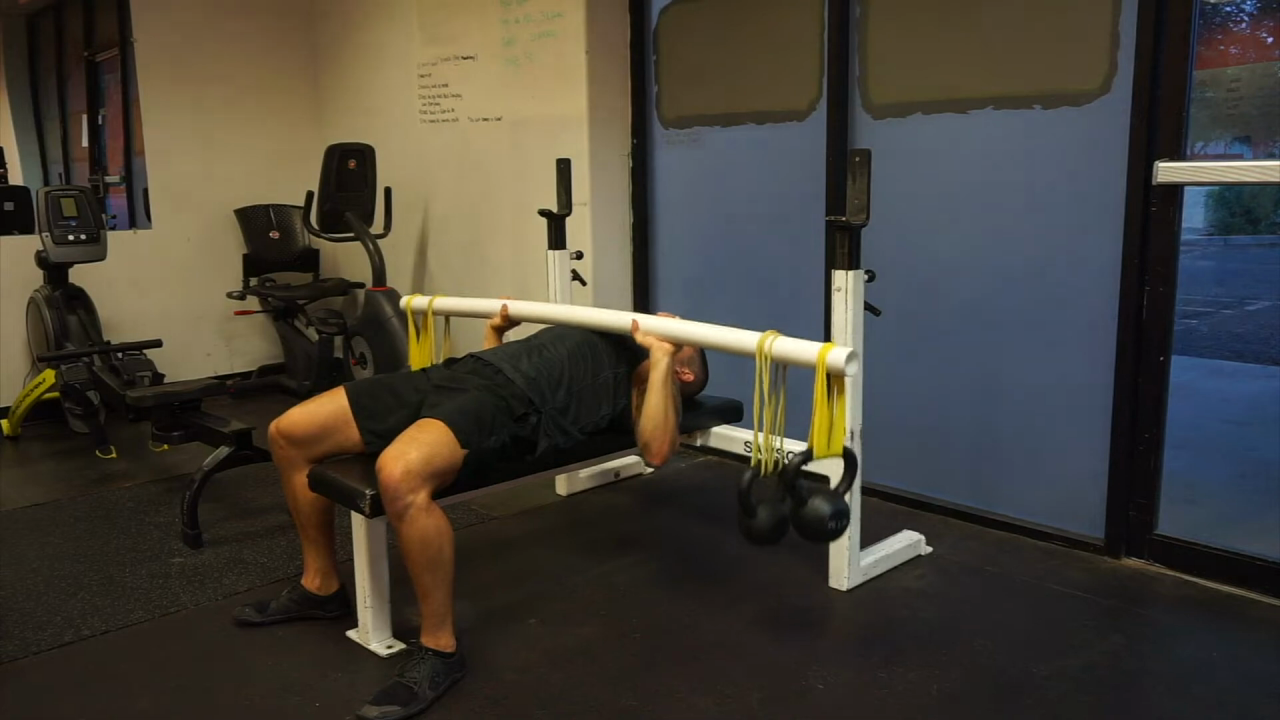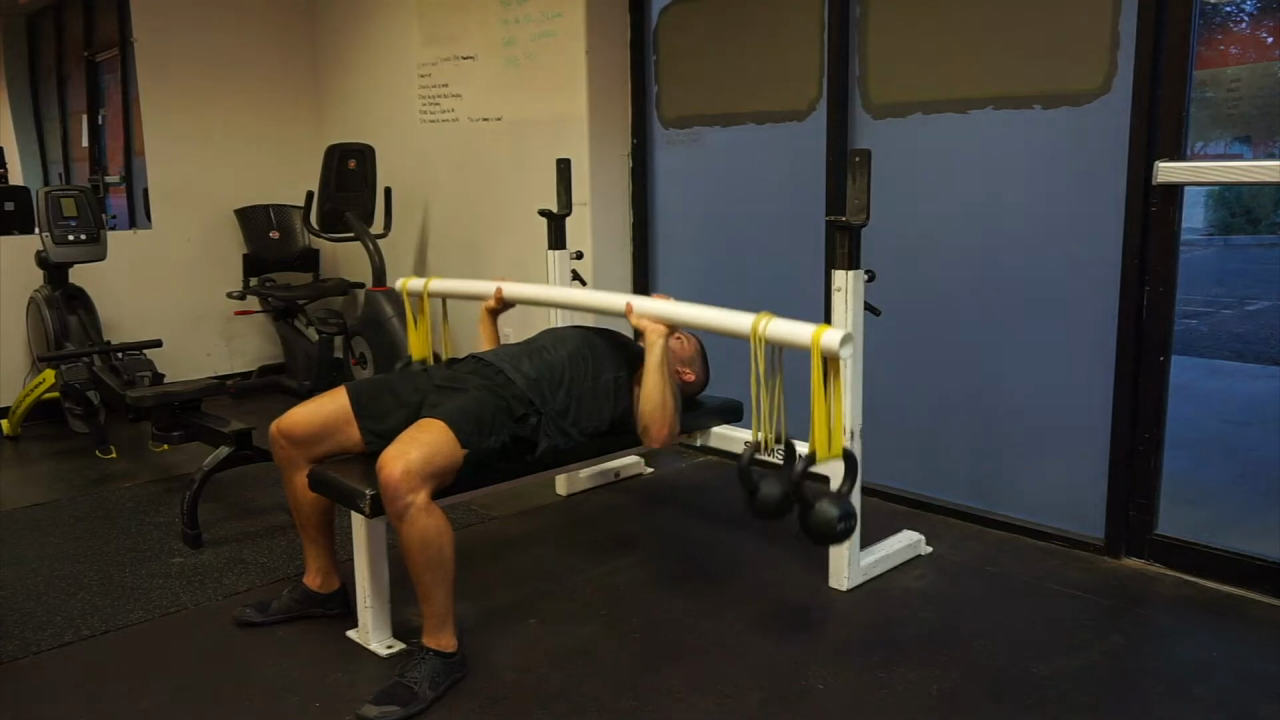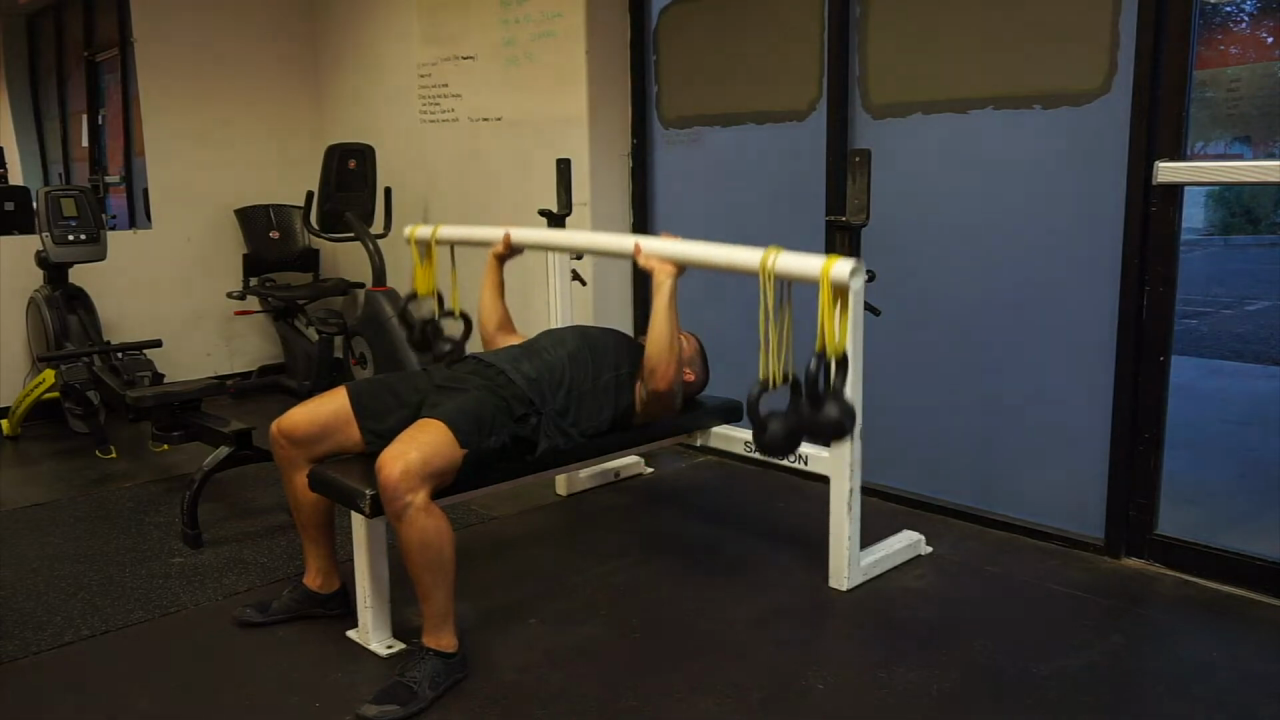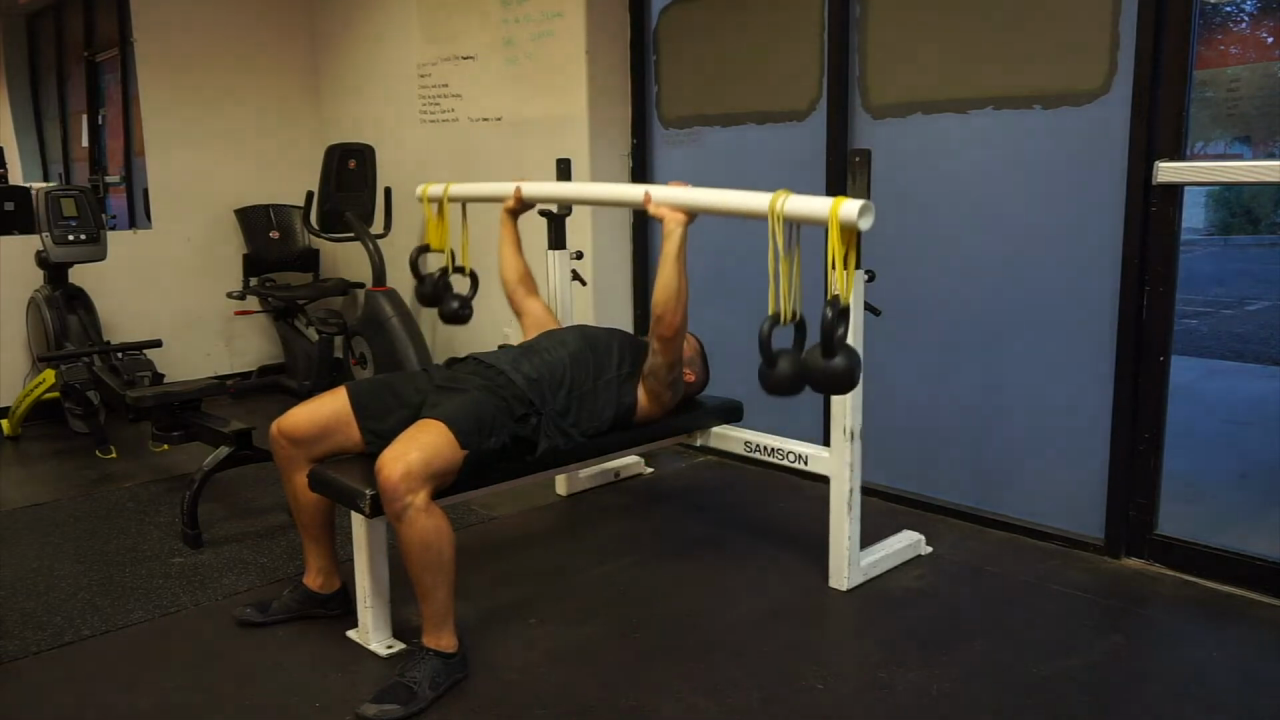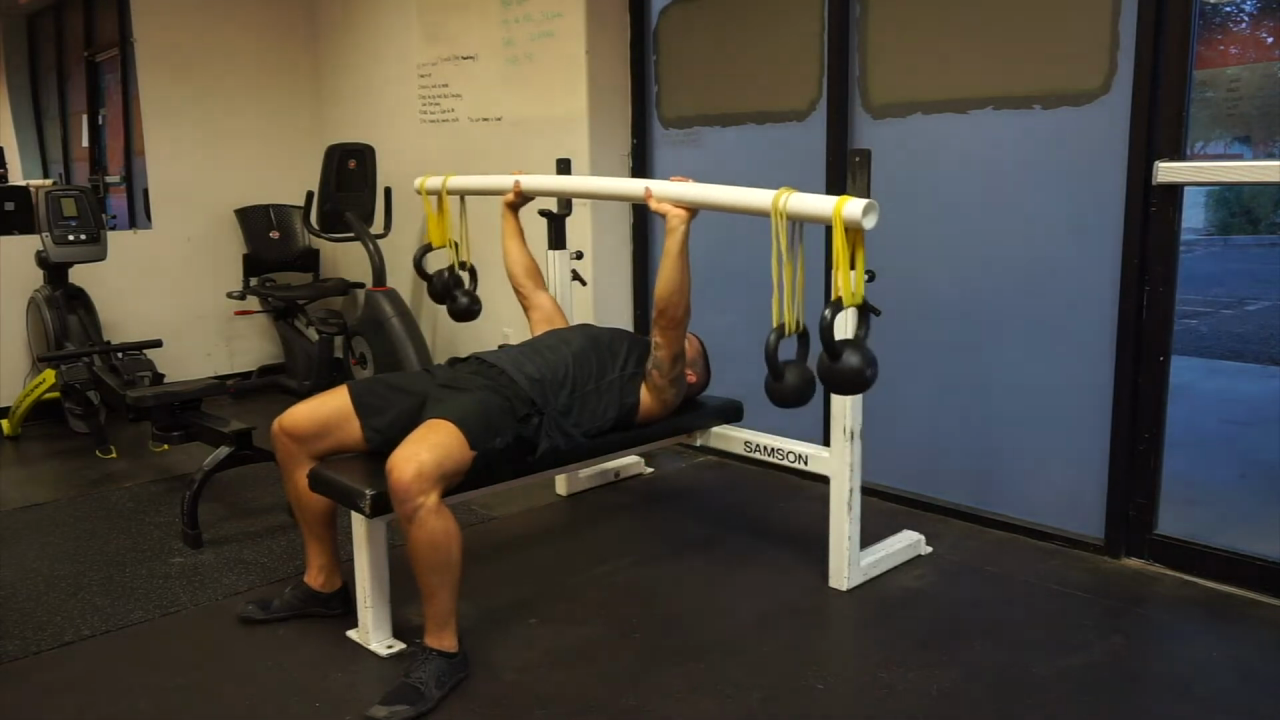
dt=0.3s
person 1, frame 1
left shoulder: (650, 378)
right shoulder: (602, 348)
left elbow: (657, 450)
left wrist: (661, 353)
right wrist: (495, 330)
left hip: (510, 400)
left knee: (401, 476)
right knee: (289, 433)
left ankle: (439, 649)
right ankle: (320, 586)
person 1, frame 2
left shoulder: (646, 374)
right shoulder: (606, 350)
left elbow: (657, 433)
left wrist: (656, 336)
right wrist: (490, 314)
left hip: (510, 401)
left knee: (401, 474)
right knee: (289, 432)
left ankle: (440, 649)
right ankle: (321, 585)
person 1, frame 3
left shoulder: (647, 382)
right shoulder: (599, 356)
left elbow: (662, 383)
right elbow: (497, 337)
left wrist: (665, 281)
right wrist: (496, 263)
left hip: (511, 402)
left knee: (400, 476)
right knee: (290, 433)
left ankle: (440, 649)
right ankle: (322, 584)
person 1, frame 4
left shoulder: (656, 387)
right shoulder: (589, 351)
left elbow: (667, 325)
right elbow: (522, 296)
left wrist: (675, 229)
right wrist: (510, 218)
left hip: (512, 402)
right hip: (461, 375)
left knee: (400, 476)
right knee: (289, 434)
left ankle: (441, 650)
right ankle: (321, 585)
person 1, frame 5
left shoulder: (659, 386)
right shoulder: (596, 352)
left elbow: (670, 316)
right elbow: (531, 289)
left wrist: (677, 226)
right wrist: (511, 212)
left hip: (513, 401)
right hip: (461, 374)
left knee: (411, 477)
right knee: (293, 430)
left ankle: (441, 651)
right ankle: (322, 582)
